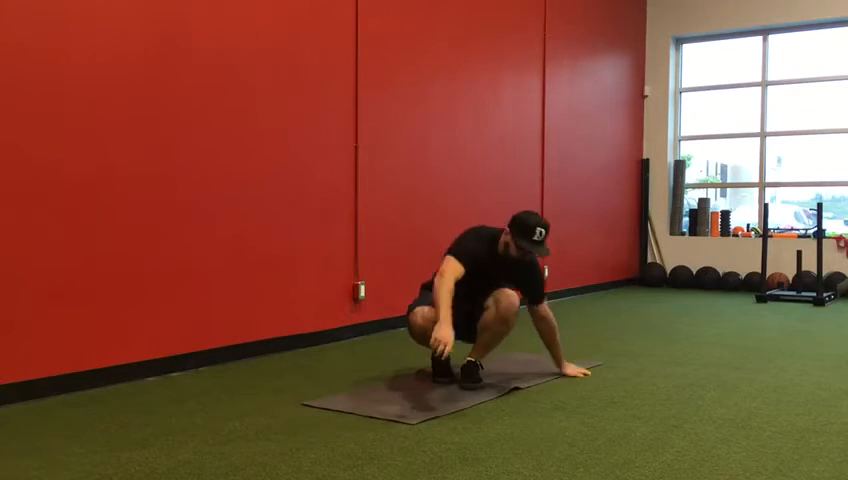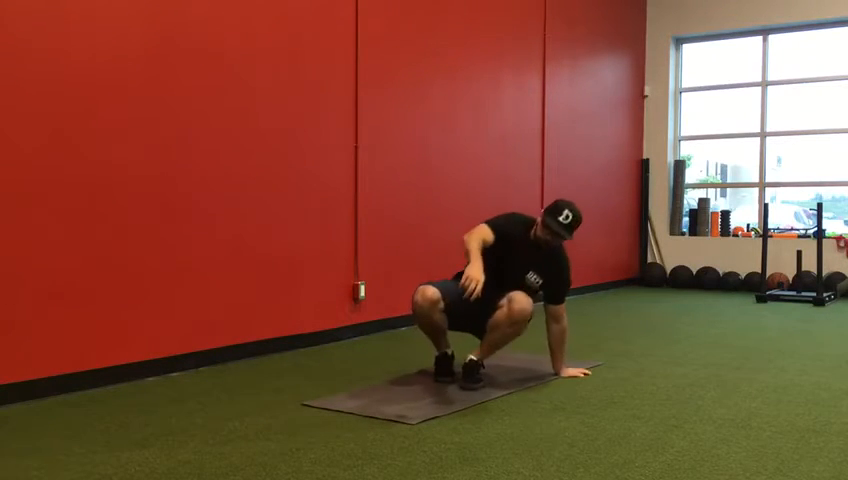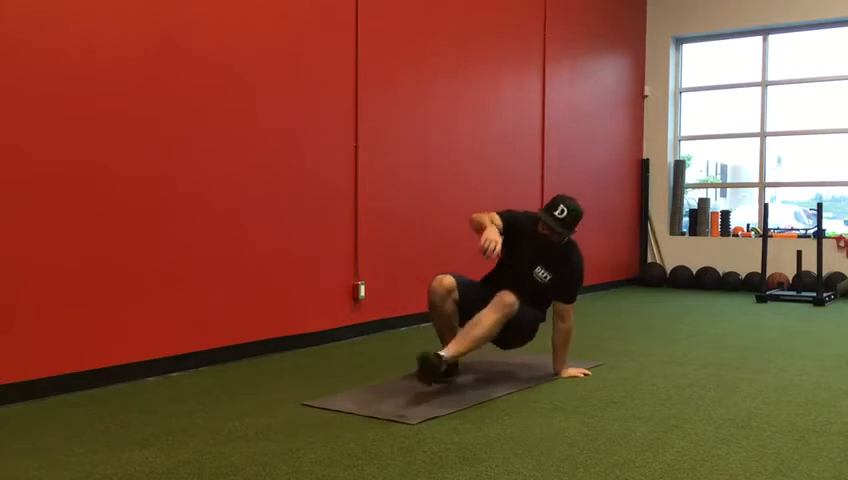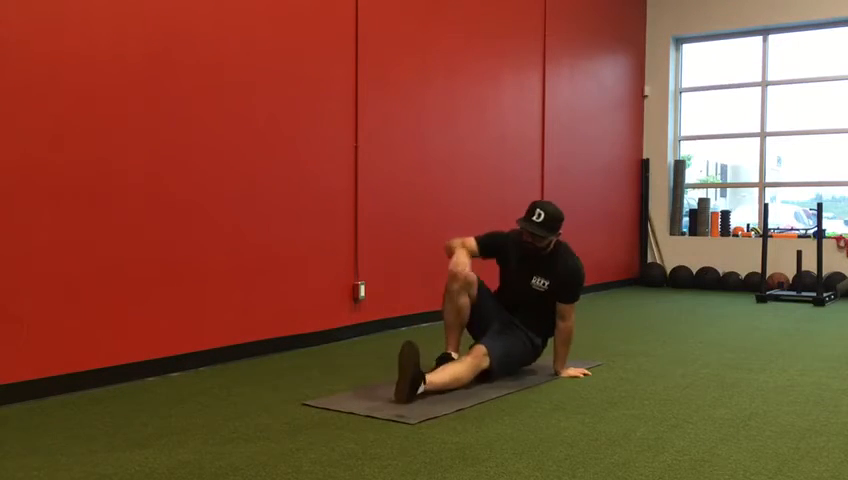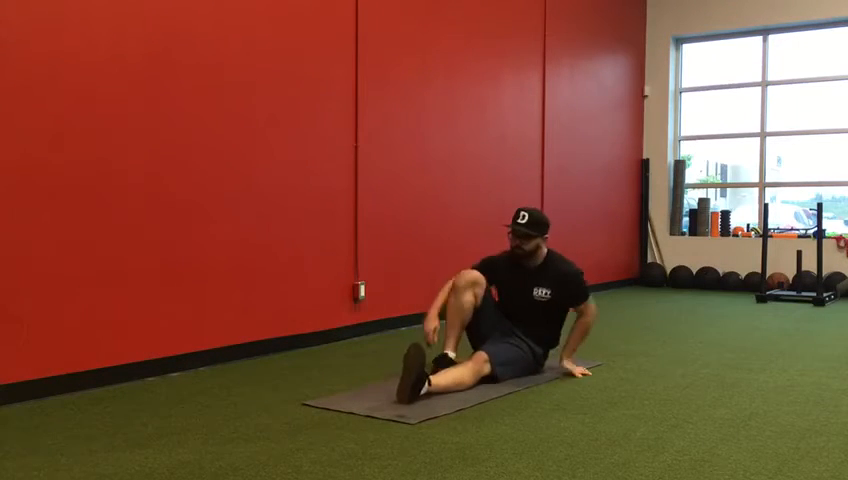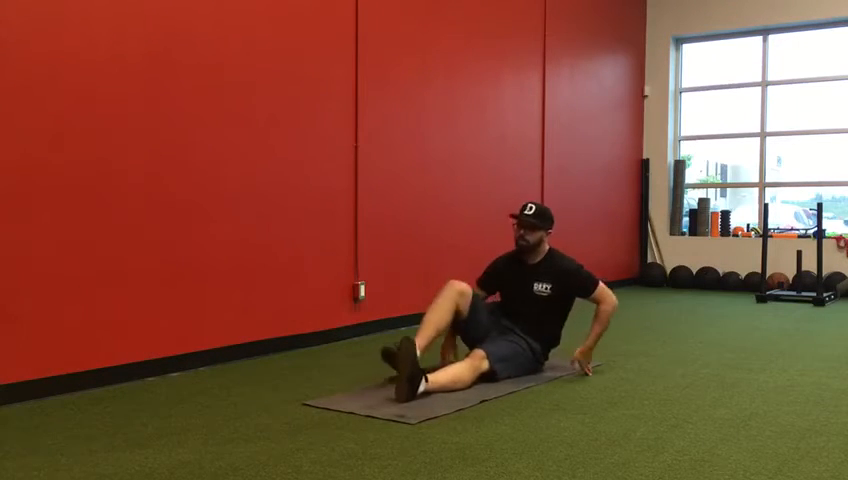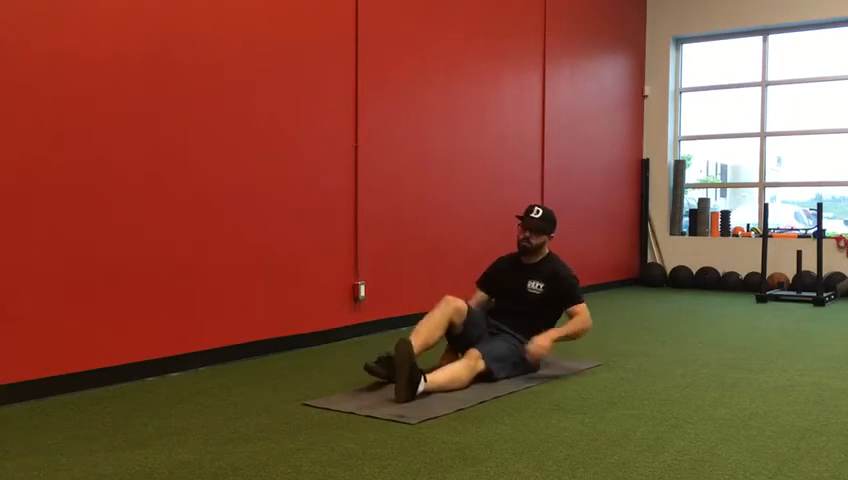
dt=0.3s
person 1, frame 1
left shoulder: (528, 267)
right shoulder: (477, 241)
left elbow: (541, 315)
right elbow: (445, 277)
left wrist: (561, 363)
right wrist: (444, 324)
left hip: (480, 307)
right hip: (448, 301)
left knee: (508, 301)
right knee: (421, 320)
left ankle: (472, 362)
right ankle: (440, 356)
person 1, frame 2
left shoulder: (558, 263)
right shoulder: (514, 224)
left elbow: (556, 318)
right elbow: (472, 237)
left wrist: (559, 368)
right wrist: (476, 263)
left hip: (504, 314)
right hip: (469, 292)
left knee: (521, 306)
right knee: (424, 297)
left ankle: (475, 361)
right ankle: (444, 354)
person 1, frame 3
left shoulder: (571, 261)
right shoulder: (524, 222)
left elbow: (562, 318)
right elbow: (477, 218)
left wrist: (560, 368)
right wrist: (490, 230)
left hip: (521, 321)
right hip: (487, 294)
left knee: (505, 301)
right knee: (442, 285)
left ankle: (442, 358)
right ankle: (448, 359)
person 1, frame 4
left shoulder: (568, 267)
right shoulder: (510, 241)
left elbow: (565, 319)
right elbow: (455, 244)
left wrist: (560, 367)
right wrist: (460, 252)
left hip: (527, 336)
right hip: (497, 313)
left knee: (479, 356)
right knee: (461, 280)
left ankle: (419, 383)
right ankle: (449, 358)
person 1, frame 5
left shoulder: (564, 273)
right shoulder: (500, 263)
left elbow: (588, 313)
right elbow: (456, 283)
left wrist: (567, 358)
right wrist: (433, 314)
left hip: (529, 345)
left knee: (481, 362)
right knee: (470, 278)
left ankle: (424, 384)
right ankle: (448, 357)
person 1, frame 6
left shoulder: (565, 270)
right shoulder: (505, 263)
left elbow: (608, 301)
right elbow: (478, 299)
left wrist: (586, 348)
right wrist: (449, 339)
left hip: (527, 345)
left knee: (479, 358)
right knee: (456, 289)
left ankle: (419, 383)
right ankle: (411, 356)
person 1, frame 7
left shoulder: (558, 274)
right shoulder: (504, 264)
left elbow: (584, 321)
right elbow: (476, 302)
left wrist: (549, 336)
right wrist: (453, 336)
left hip: (519, 344)
left knee: (474, 359)
right knee: (451, 304)
left ankle: (418, 383)
right ankle: (396, 361)
